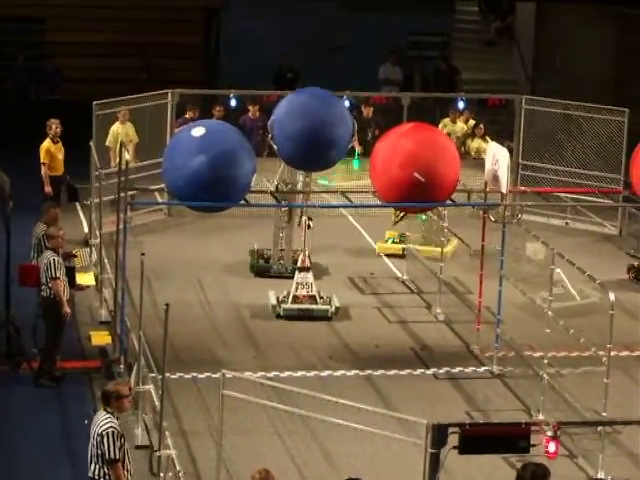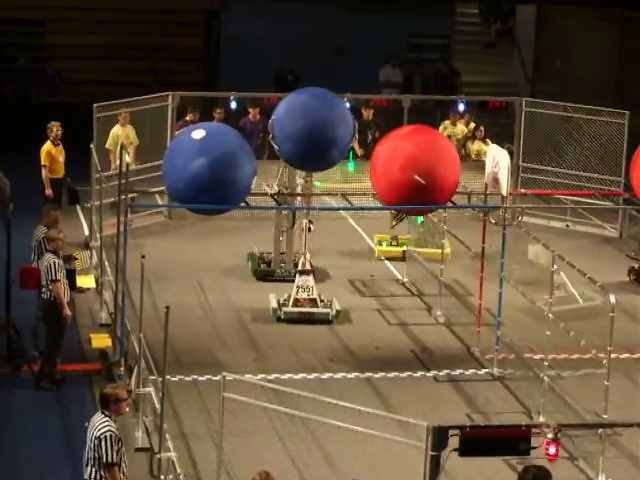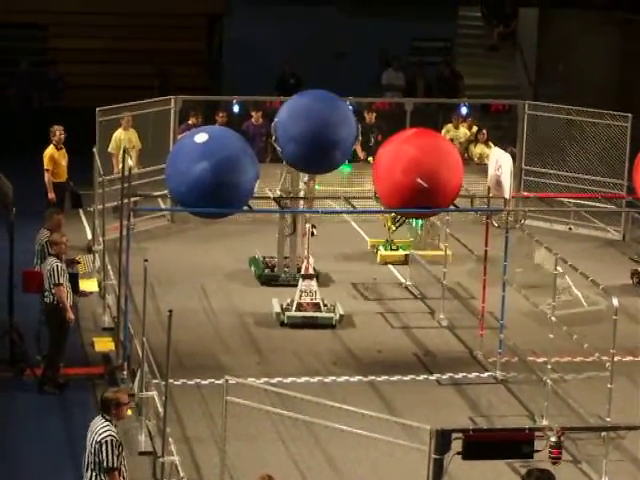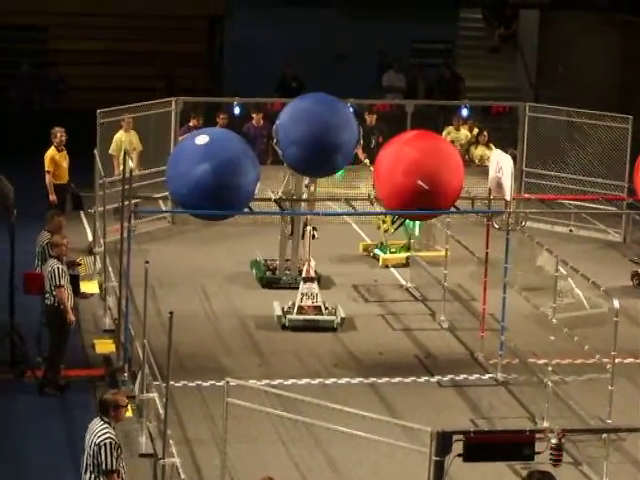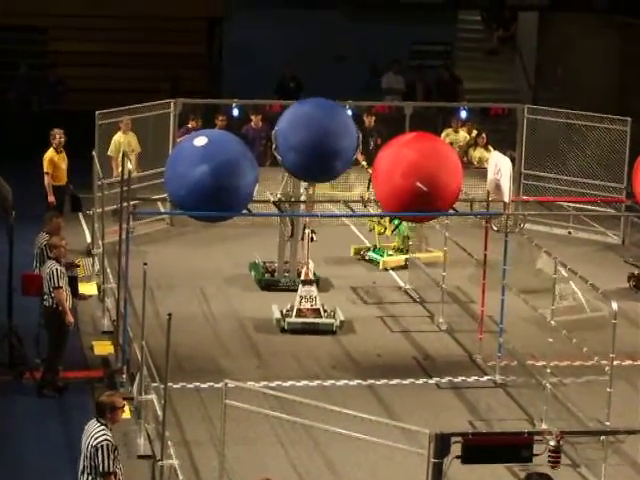
dt=0.1s
person 1, frame 1
left shoulder: (47, 255)
right shoulder: (53, 259)
right elbow: (56, 284)
right wrist: (64, 305)
left hip: (48, 300)
right hip: (54, 302)
left knee: (53, 338)
right knee: (53, 339)
left ankle: (49, 371)
right ankle: (42, 375)
person 1, frame 2
left shoulder: (48, 258)
right shoulder: (53, 262)
right elbow: (56, 286)
right wrist: (65, 307)
left hip: (49, 302)
right hip: (54, 305)
left knee: (53, 341)
right knee: (54, 342)
left ankle: (49, 374)
right ankle: (42, 378)
person 1, frame 3
left shoulder: (51, 262)
right shoulder: (57, 265)
right elbow: (59, 290)
right wrist: (68, 311)
left hip: (52, 306)
right hip: (57, 309)
left knee: (56, 344)
right knee: (57, 346)
left ankle: (53, 378)
right ankle: (45, 382)
person 1, frame 4
left shoulder: (52, 263)
right shoulder: (57, 267)
right elbow: (60, 292)
right wrist: (69, 313)
left hip: (53, 308)
right hip: (58, 310)
left knee: (57, 346)
right knee: (57, 348)
left ankle: (53, 380)
right ankle: (46, 383)
person 1, frame 5
left shoulder: (50, 265)
right shoulder: (56, 268)
right elbow: (59, 293)
right wrist: (68, 314)
left hip: (51, 309)
right hip: (56, 312)
left knee: (55, 348)
right knee: (56, 349)
left ankle: (52, 381)
right ankle: (45, 385)
